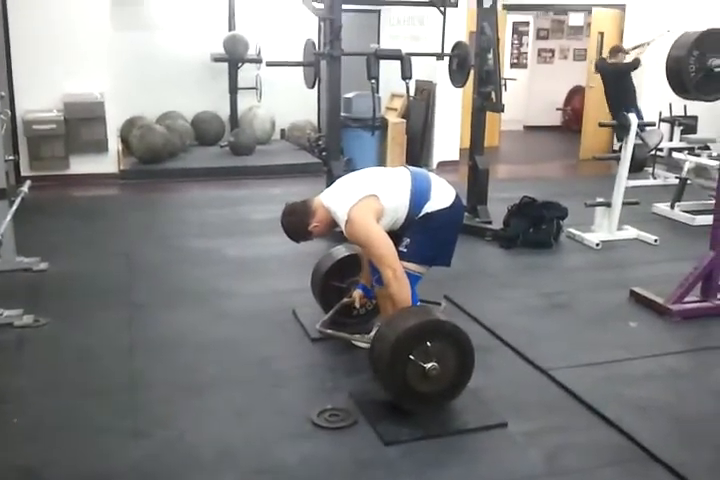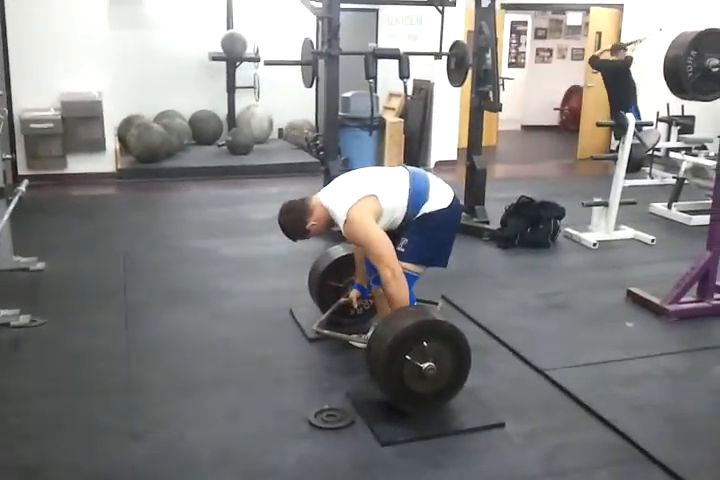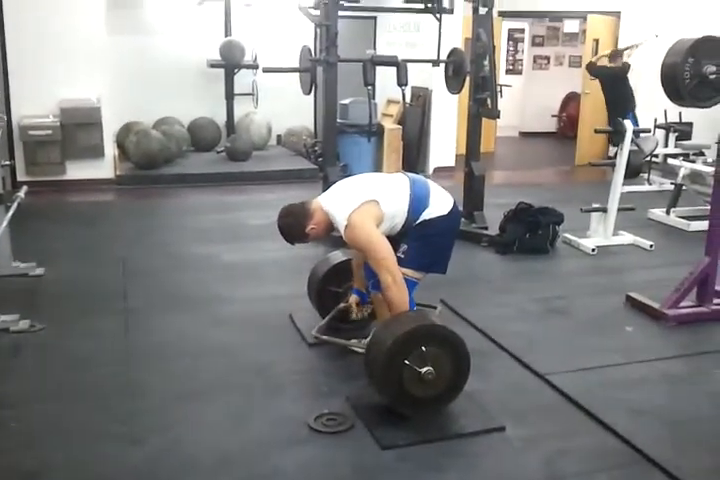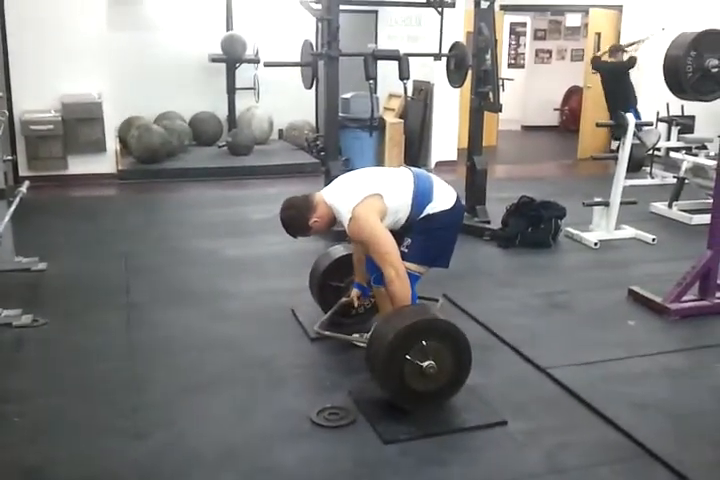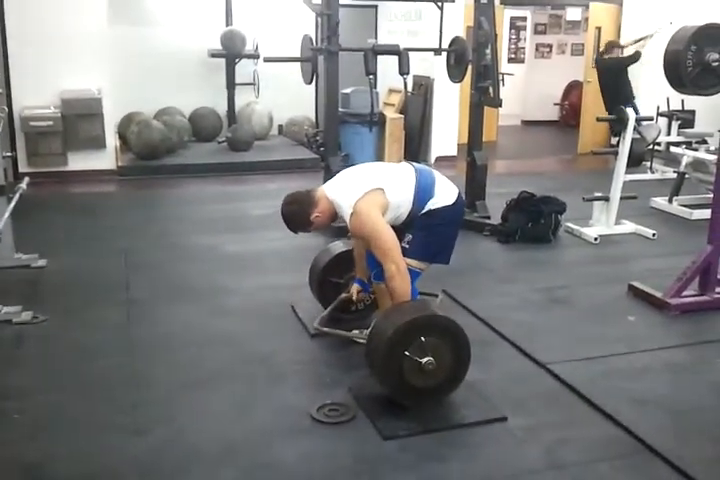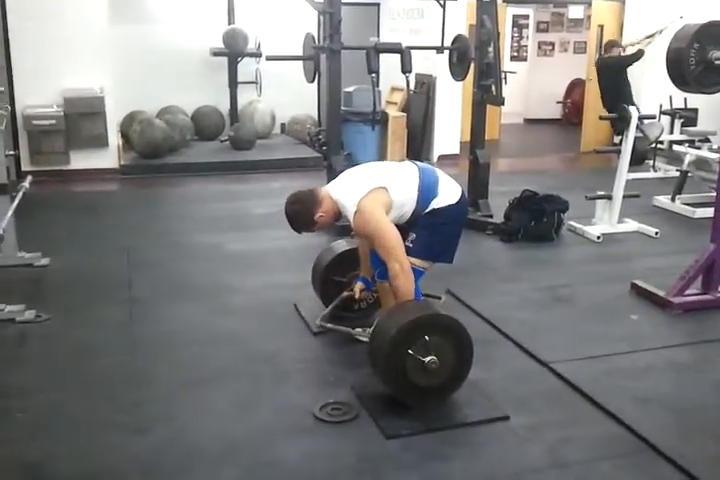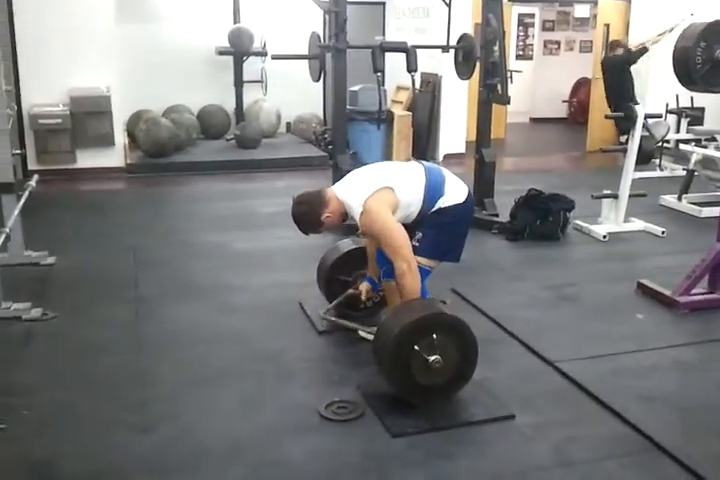
dt=0.1s
person 1, frame 1
left shoulder: (354, 218)
right shoulder: (334, 197)
left elbow: (393, 271)
right elbow: (368, 245)
right wrist: (365, 285)
left hip: (440, 208)
right hip: (417, 199)
left knee: (402, 279)
right knee: (379, 266)
person 1, frame 2
left shoulder: (352, 218)
right shoulder: (331, 197)
left elbow: (391, 271)
right elbow: (364, 244)
right wrist: (360, 285)
left hip: (438, 208)
right hip: (414, 201)
left knee: (399, 280)
right knee: (376, 266)
person 1, frame 3
left shoulder: (352, 222)
right shoulder: (331, 201)
left elbow: (391, 276)
right elbow: (360, 250)
right wrist: (359, 291)
left hip: (437, 215)
right hip: (413, 204)
left knee: (398, 286)
right knee: (375, 269)
person 1, frame 4
left shoulder: (358, 216)
right shoulder: (335, 194)
left elbow: (394, 271)
right elbow: (360, 242)
right wrist: (360, 284)
left hip: (440, 209)
right hip: (415, 199)
left knee: (401, 278)
right knee: (376, 266)
person 1, frame 5
left shoulder: (358, 211)
right shoulder: (333, 191)
left elbow: (395, 266)
right elbow: (361, 237)
right wrist: (361, 280)
left hip: (441, 205)
right hip: (415, 196)
left knee: (401, 276)
right knee: (376, 262)
person 1, frame 6
left shoulder: (363, 210)
right shoulder: (337, 190)
left elbow: (399, 265)
right elbow: (366, 235)
right wrist: (365, 278)
left hip: (445, 204)
right hip: (419, 195)
left knee: (404, 274)
right knee: (380, 261)
person 1, frame 7
left shoulder: (369, 210)
right shoulder: (344, 190)
left elbow: (406, 265)
right elbow: (374, 237)
right wrist: (372, 279)
left hip: (451, 203)
right hip: (424, 194)
left knee: (412, 274)
right knee: (386, 259)
